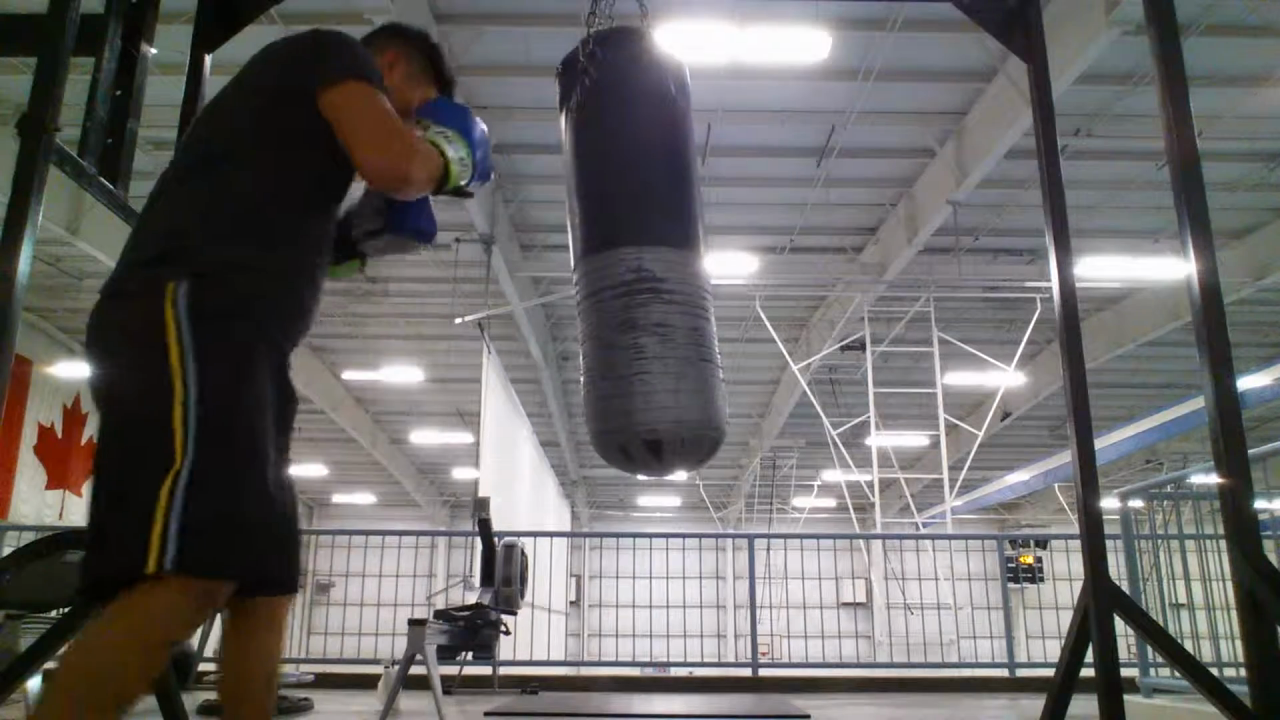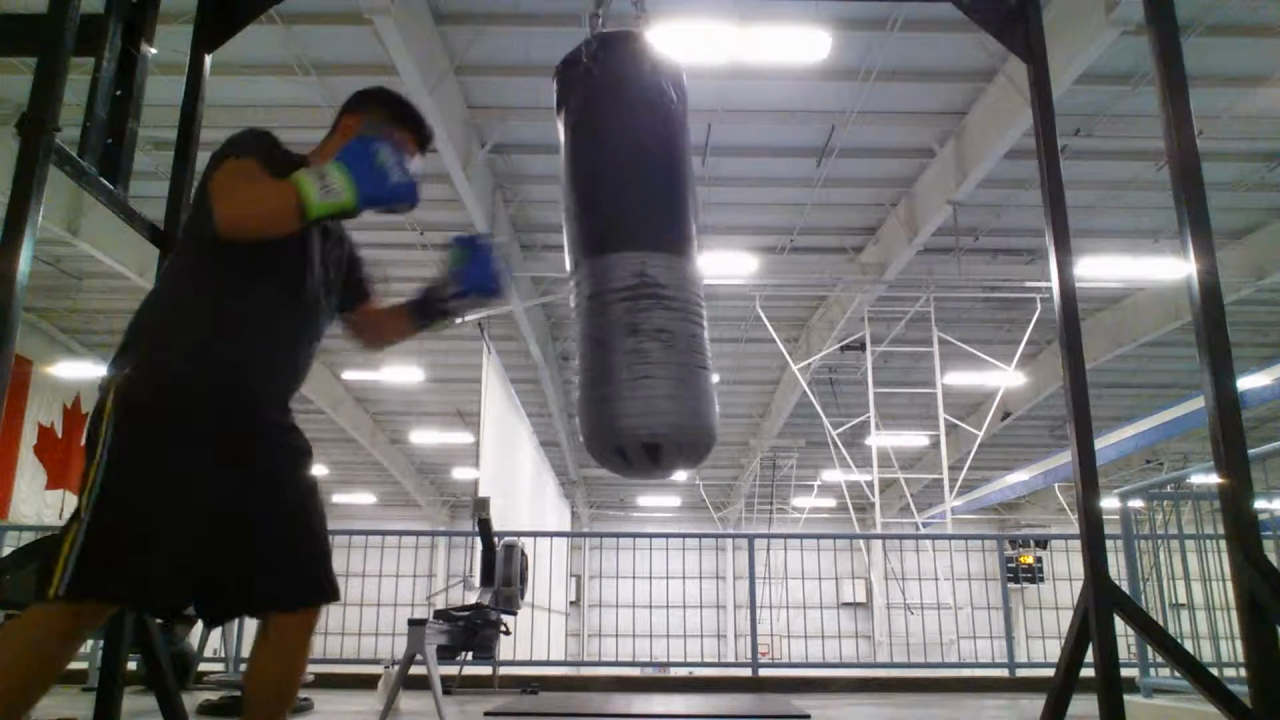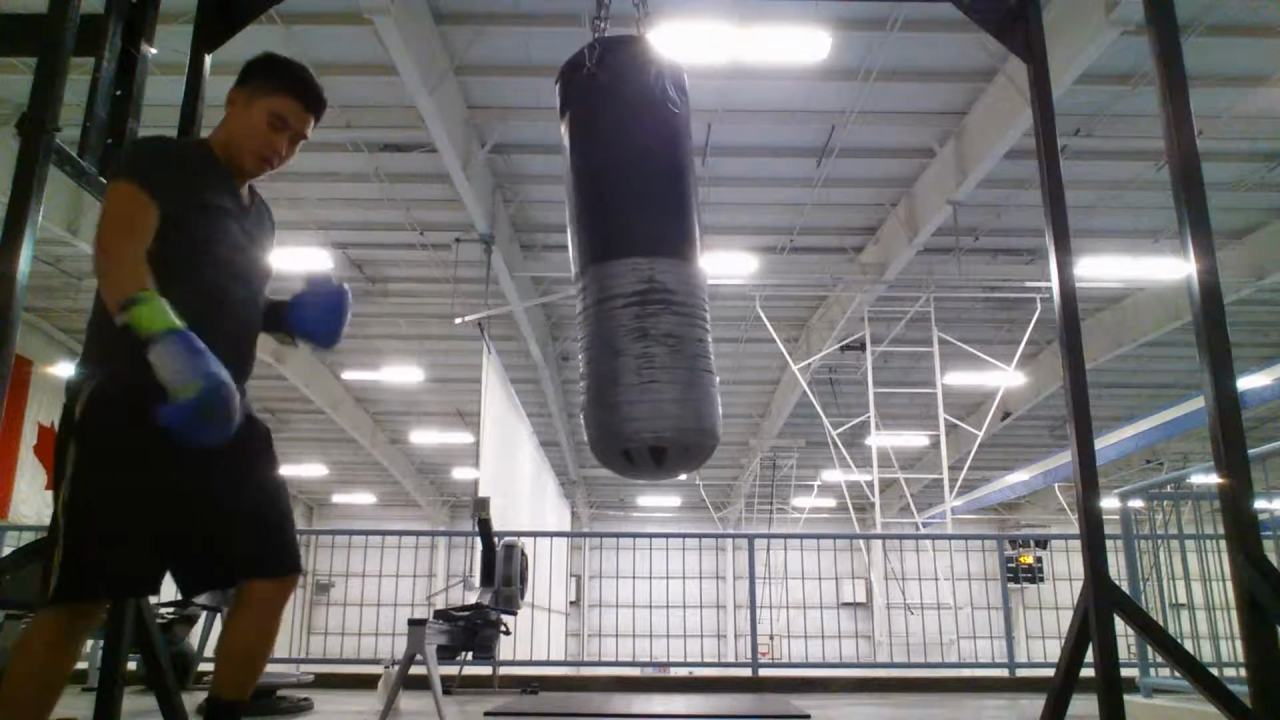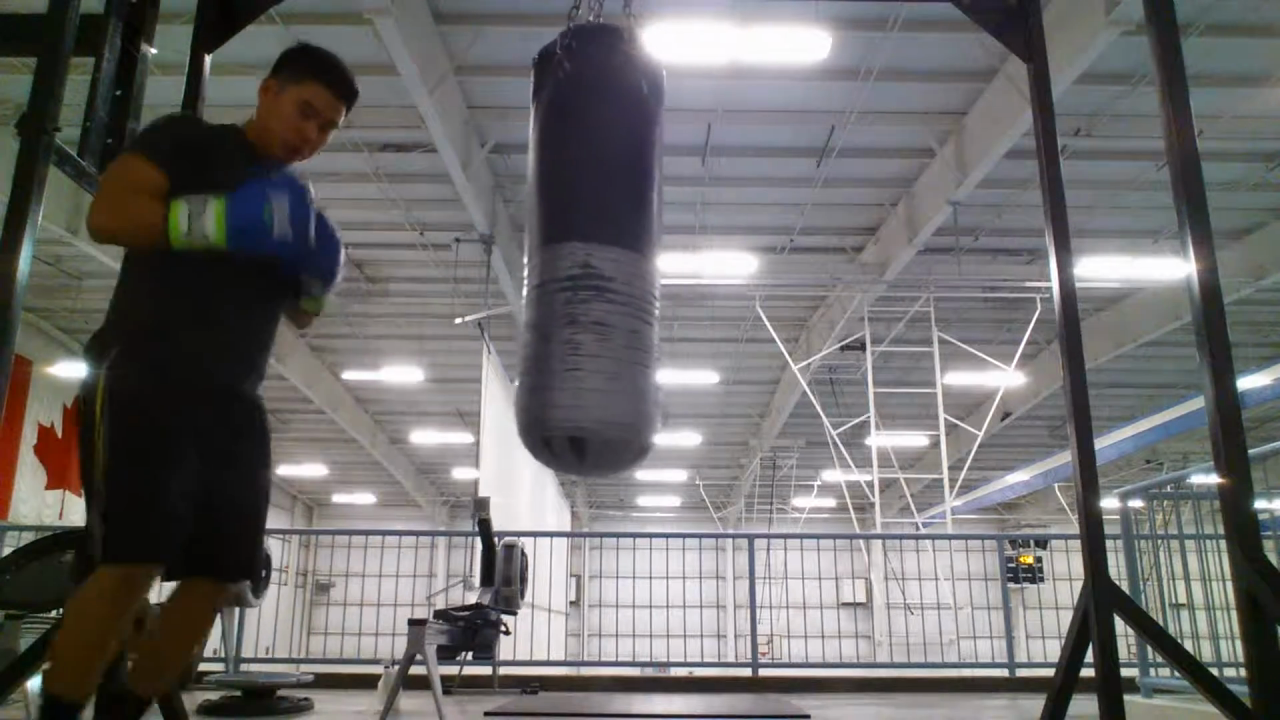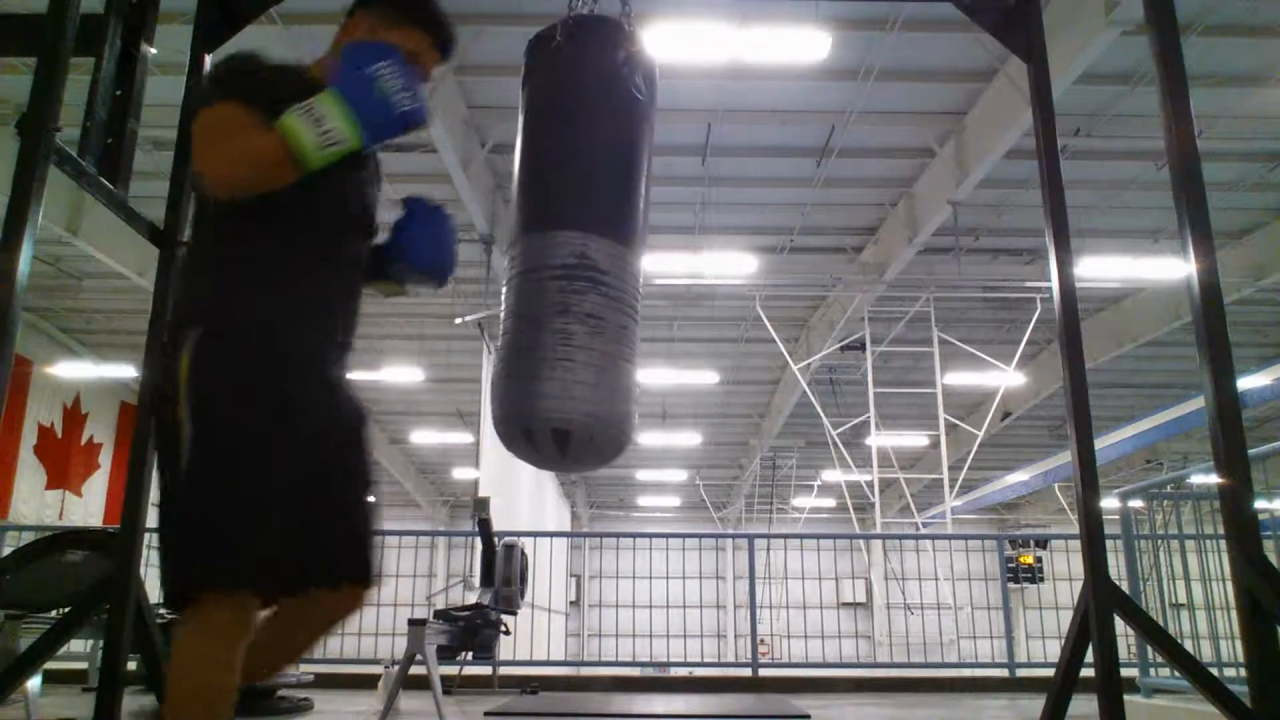
dt=0.5s
person 1, frame 1
left shoulder: (287, 113)
right shoulder: (329, 53)
right elbow: (394, 166)
right wrist: (450, 147)
left hip: (228, 354)
right hip: (192, 329)
left knee: (262, 589)
right knee: (188, 580)
person 1, frame 2
left shoulder: (333, 244)
right shoulder: (253, 153)
left elbow: (374, 329)
right elbow: (238, 214)
left wrist: (446, 297)
right wrist: (346, 181)
left hip: (254, 430)
right hip: (161, 401)
left knee: (298, 604)
right knee: (84, 603)
person 1, frame 3
left shoulder: (256, 213)
right shoulder: (157, 161)
right elbow: (118, 256)
left wrist: (287, 315)
right wrist: (171, 348)
left hip: (219, 425)
right hip: (124, 406)
left knee: (272, 575)
right knee: (79, 600)
person 1, frame 4
left shoulder: (290, 200)
right shoulder: (184, 139)
left elbow: (299, 313)
right elbow: (106, 214)
left wrist: (311, 276)
right wrist: (224, 220)
left hip: (231, 400)
right hip: (142, 380)
left knee: (212, 578)
right knee: (131, 563)
person 1, frame 5
left shoulder: (357, 158)
right shoulder: (248, 78)
right elbow: (224, 171)
left wrist: (399, 258)
right wrist: (338, 117)
left hip: (312, 383)
right hip: (225, 364)
left knee: (339, 586)
right knee: (228, 590)
